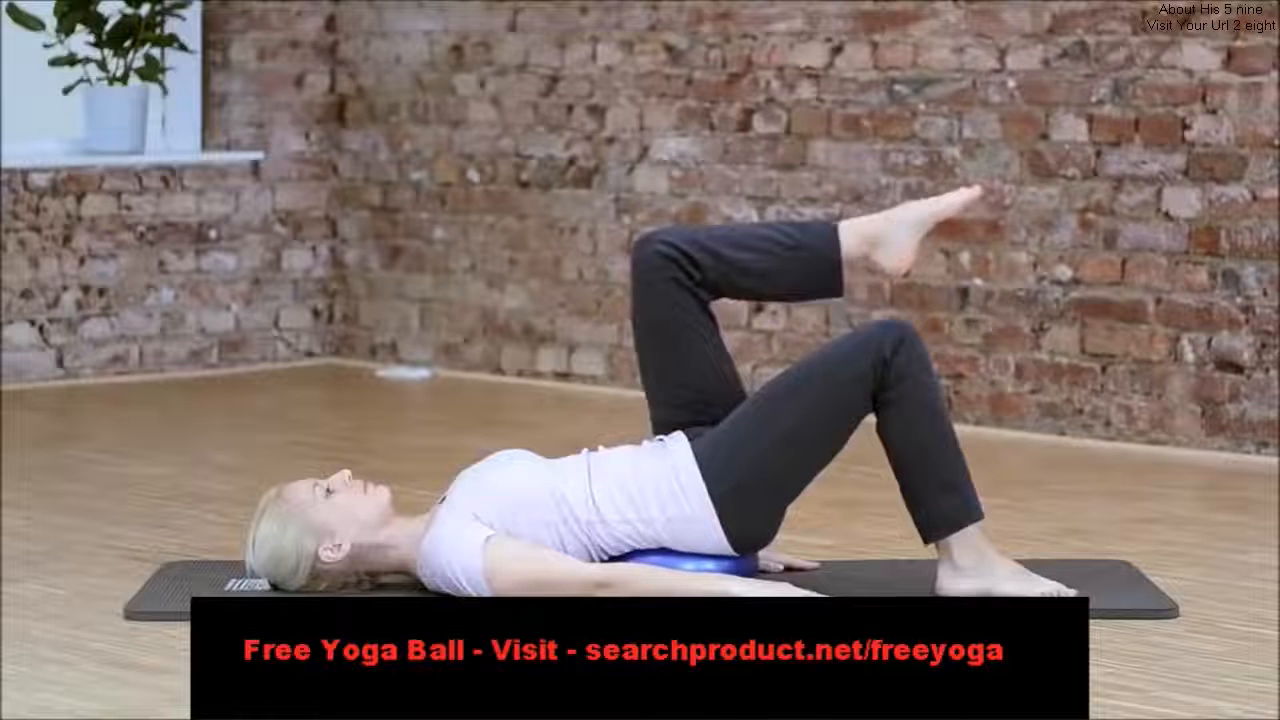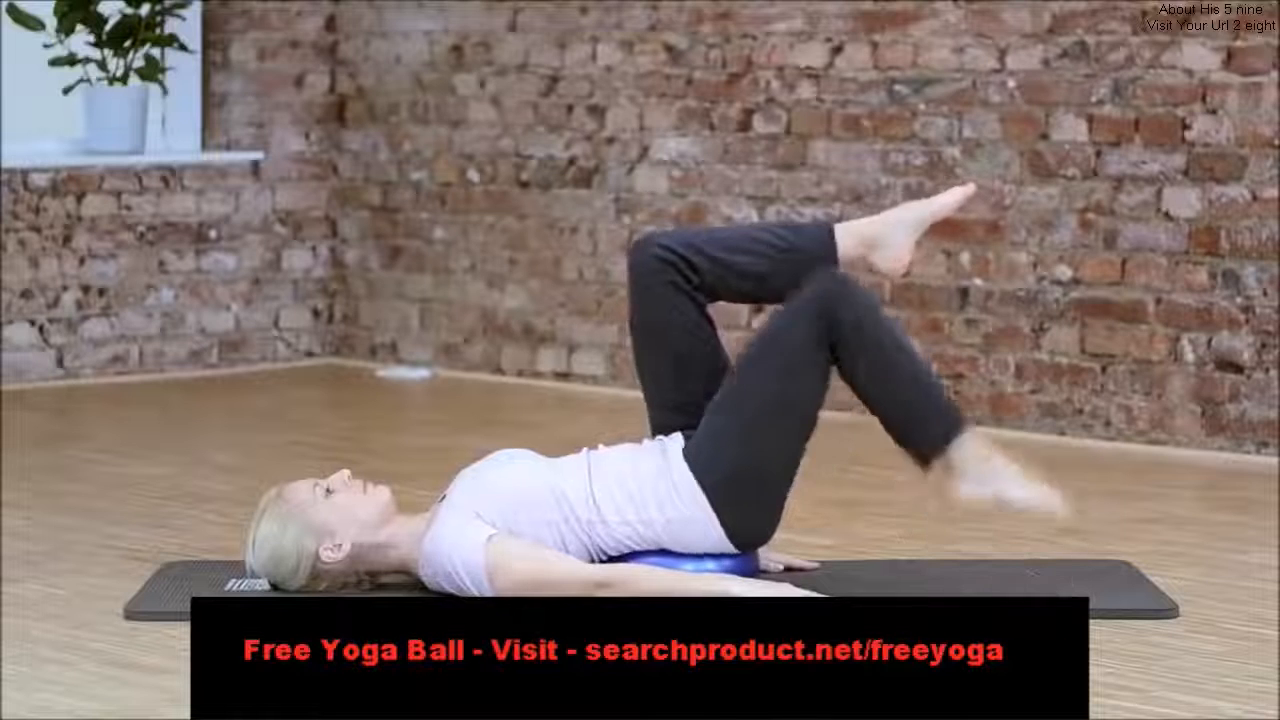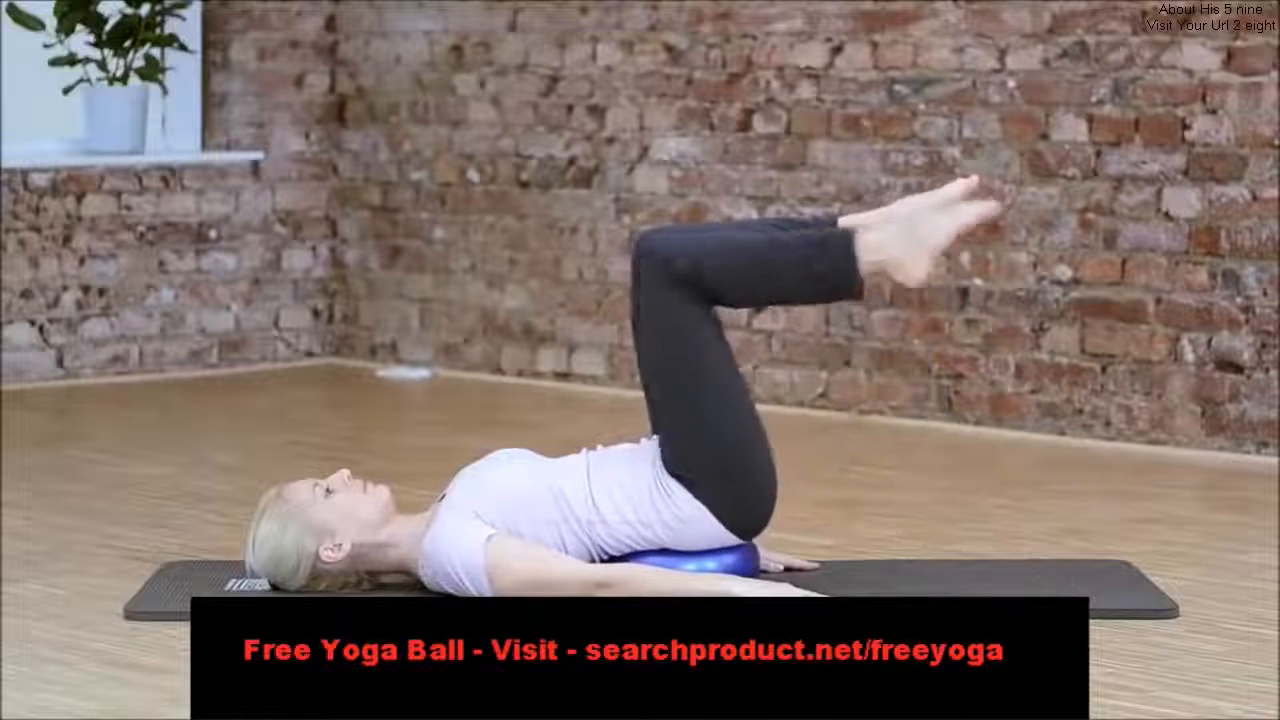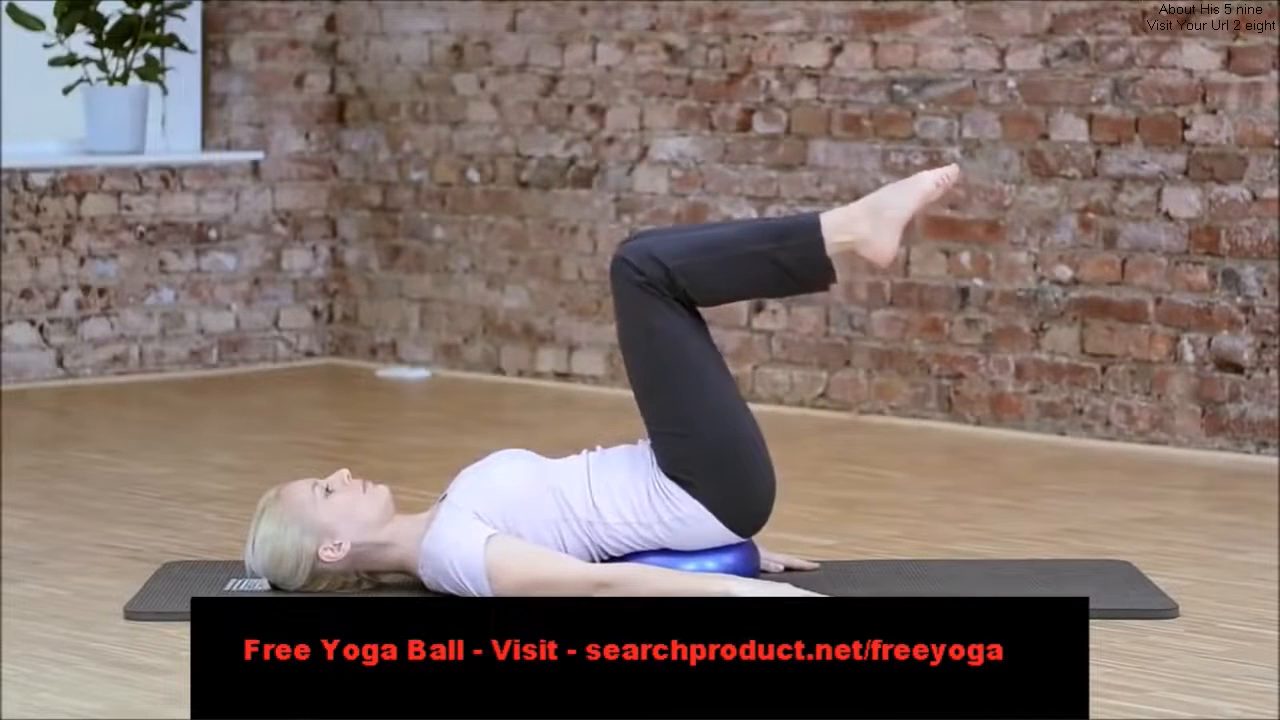
dt=0.5s
person 1, frame 1
left shoulder: (449, 515)
right shoulder: (448, 555)
right elbow: (598, 581)
right wrist: (746, 591)
left hip: (685, 458)
right hip: (715, 489)
left knee: (663, 256)
right knee: (886, 348)
left ankle: (867, 239)
right ankle: (965, 558)
person 1, frame 2
left shoulder: (450, 517)
right shoulder: (448, 554)
right elbow: (600, 582)
right wrist: (750, 591)
left hip: (683, 470)
right hip: (715, 491)
left knee: (660, 259)
right knee: (825, 300)
left ankle: (866, 238)
right ankle: (964, 457)
person 1, frame 3
left shoulder: (450, 515)
right shoulder: (448, 551)
right elbow: (598, 582)
right wrist: (746, 592)
left hip: (682, 485)
right hip: (711, 493)
left knee: (660, 257)
right knee: (668, 264)
left ankle: (871, 233)
right ankle: (883, 250)
person 1, frame 4
left shoulder: (451, 516)
right shoulder: (448, 552)
right elbow: (598, 582)
right wrist: (743, 590)
left hip: (698, 498)
right hip: (712, 494)
left knee: (646, 264)
right knee: (641, 270)
left ankle: (847, 231)
right ankle: (848, 231)
